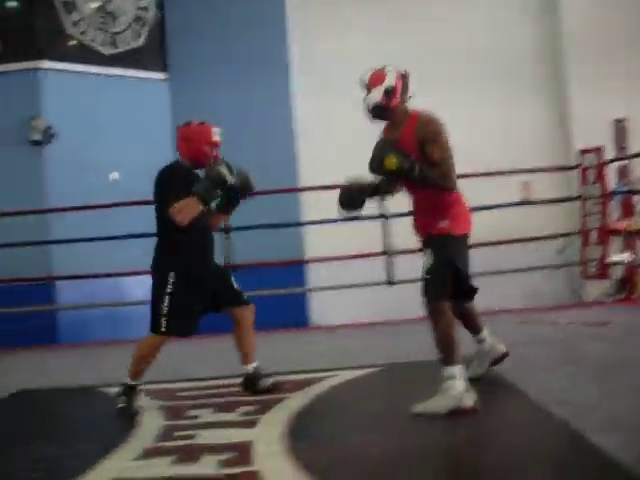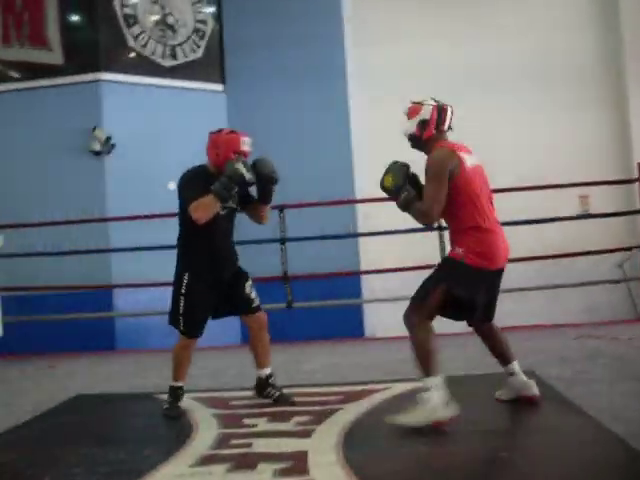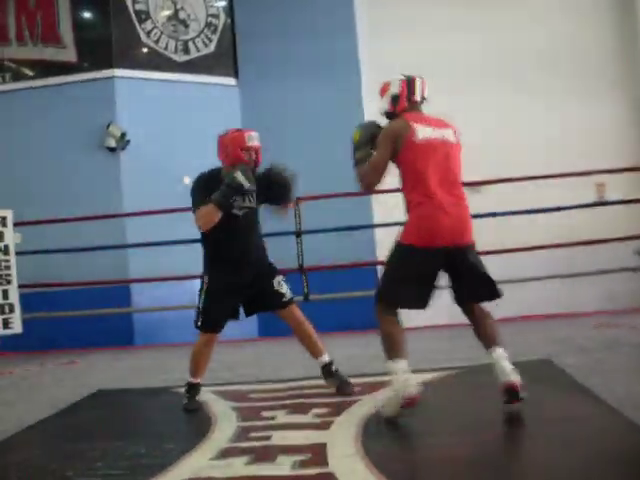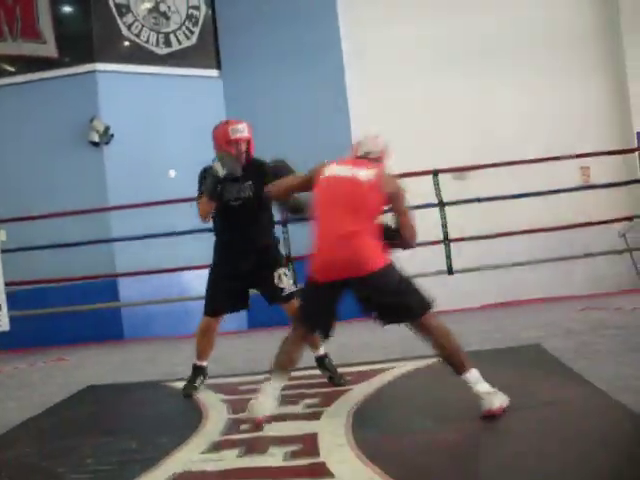
dt=0.3s
person 1, frame 1
left shoulder: (426, 125)
right shoulder: (388, 134)
left elbow: (448, 181)
right elbow: (396, 181)
left wrist: (407, 168)
right wrist: (370, 188)
left hip: (447, 221)
right hip: (429, 223)
left knee: (437, 301)
right knee: (451, 294)
left ankle: (456, 389)
right ankle: (488, 345)
person 1, frame 2
left shoulder: (440, 158)
right shoulder: (461, 153)
left elbow: (428, 215)
left wrist: (400, 193)
right wrist: (415, 192)
left hip: (472, 251)
right hip: (493, 249)
left knee: (416, 316)
right knee: (482, 321)
left ankle: (434, 400)
right ankle: (520, 381)
person 1, frame 3
left shoulder: (395, 129)
right shoulder: (449, 129)
left elbow: (367, 183)
left wrist: (362, 153)
left hip: (422, 232)
right hip: (459, 228)
left knee: (385, 306)
right knee: (473, 305)
left ankle: (402, 382)
right ankle: (504, 369)
person 1, frame 4
left shoulder: (324, 171)
right shoulder: (387, 180)
left elbow: (273, 192)
right elbow: (408, 239)
left hip: (325, 264)
right hip: (367, 259)
left knee: (303, 331)
right knee: (427, 322)
left ankle: (265, 400)
right ankle: (484, 392)
person 2, frame 1
left shoulder: (199, 179)
right shoulder: (171, 175)
left elbow: (211, 224)
right elbow: (181, 217)
left wrist: (230, 198)
right wrist: (208, 186)
left hip: (203, 264)
right hip: (174, 268)
left knee: (245, 311)
right knee: (161, 335)
left ankle: (252, 376)
right ankle: (129, 387)
person 2, frame 2
left shoulder: (233, 178)
right shoulder: (193, 178)
left elbow: (261, 217)
right elbow: (199, 215)
left wrist: (264, 189)
right wrist: (226, 184)
left hip: (227, 266)
right hip: (195, 270)
left knee: (257, 321)
right knee: (188, 336)
left ankle: (265, 383)
right ankle: (175, 392)
person 2, frame 3
left shoulder: (256, 178)
right shoulder: (206, 182)
left elbow: (284, 205)
right elbow: (203, 223)
left wrist: (282, 189)
right wrist: (227, 191)
left hip: (257, 264)
right hip: (221, 271)
left knee: (293, 313)
right knee: (209, 334)
left ankle: (329, 369)
right ankle: (192, 388)
person 2, frame 4
left shoulder: (260, 168)
right shoulder: (209, 174)
right elbow: (204, 214)
right wrist: (217, 181)
left hip: (264, 252)
right hip: (228, 258)
left knee: (293, 305)
right knee: (210, 319)
left ankle: (324, 361)
right ankle: (199, 371)
